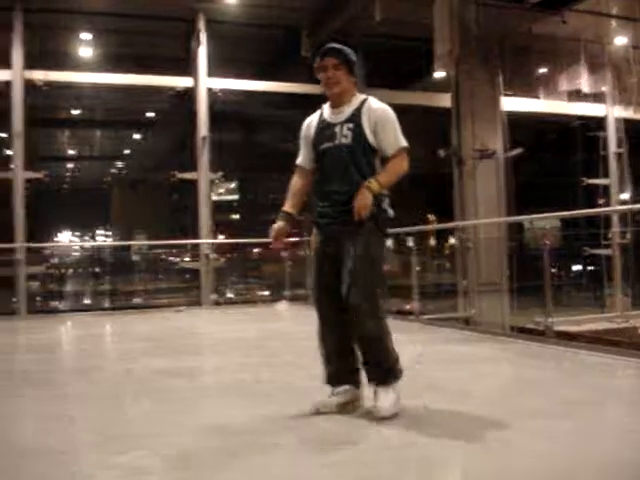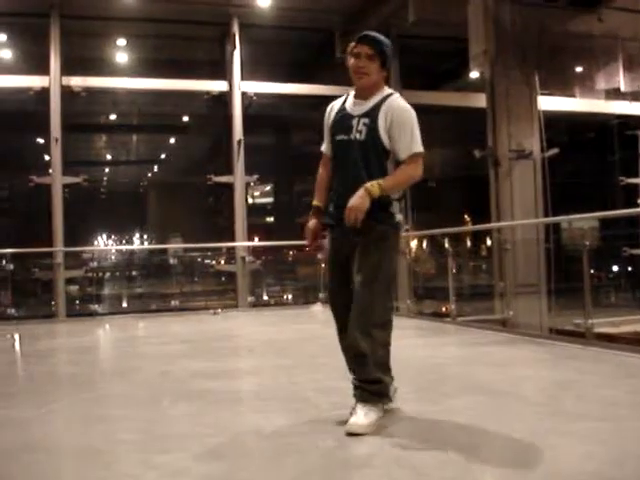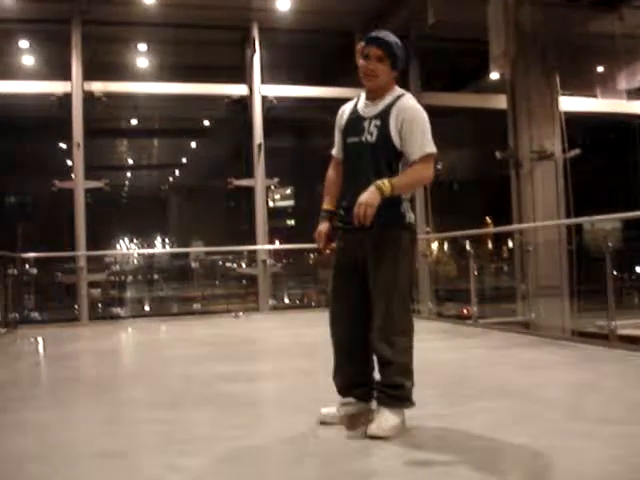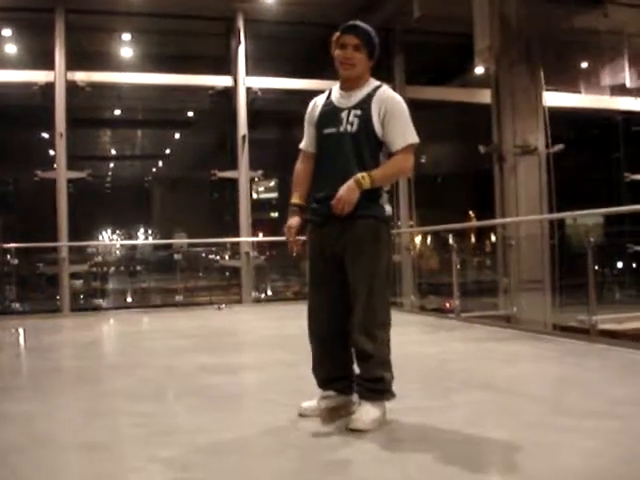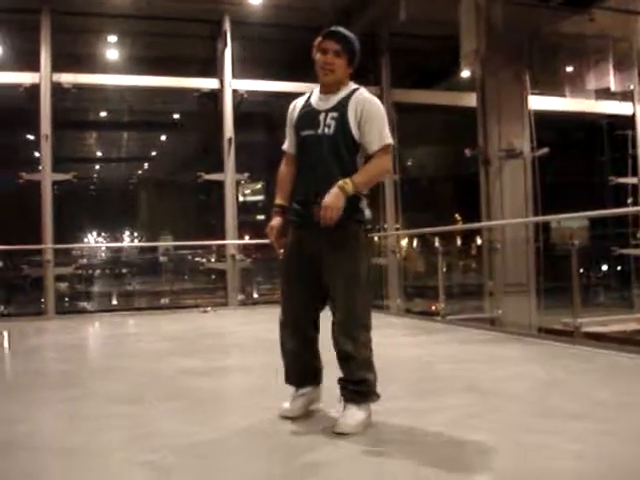
dt=0.5s
person 1, frame 1
left shoulder: (375, 112)
right shoulder: (312, 124)
left elbow: (400, 161)
right elbow: (303, 174)
left wrist: (370, 188)
right wrist: (286, 216)
left hip: (364, 221)
right hip: (326, 225)
left knee: (361, 299)
right knee: (329, 308)
left ankle: (385, 379)
right ankle: (345, 384)
person 1, frame 2
left shoulder: (396, 109)
right shoulder: (335, 110)
left elbow: (413, 167)
left wrist: (370, 191)
right wrist: (316, 212)
left hip: (378, 224)
right hip: (340, 224)
left knee: (369, 312)
right knee: (342, 309)
left ankle: (372, 397)
right ankle: (377, 385)
person 1, frame 3
left shoulder: (407, 110)
right shoulder: (346, 112)
left elbow: (424, 170)
left wrist: (380, 188)
right wrist: (327, 215)
left hip: (390, 228)
right hip: (350, 228)
left knee: (389, 318)
right knee: (345, 316)
left ankle: (393, 402)
right ankle: (356, 395)
person 1, frame 4
left shoulder: (386, 100)
right shoulder: (318, 105)
left elbow: (405, 161)
right elbow: (306, 160)
left wrist: (360, 181)
right wrist: (296, 209)
left hip: (366, 221)
right hip: (322, 221)
left knee: (368, 312)
right knee: (324, 312)
left ankle: (373, 395)
right ankle: (337, 389)
person 1, frame 5
left shoulder: (364, 103)
right shoulder: (298, 107)
left elbow: (383, 162)
left wrist: (343, 189)
right wrist: (279, 210)
left hip: (345, 224)
right hip: (301, 224)
left knee: (350, 314)
right knee: (295, 311)
left ankle: (358, 398)
right ankle: (305, 385)
